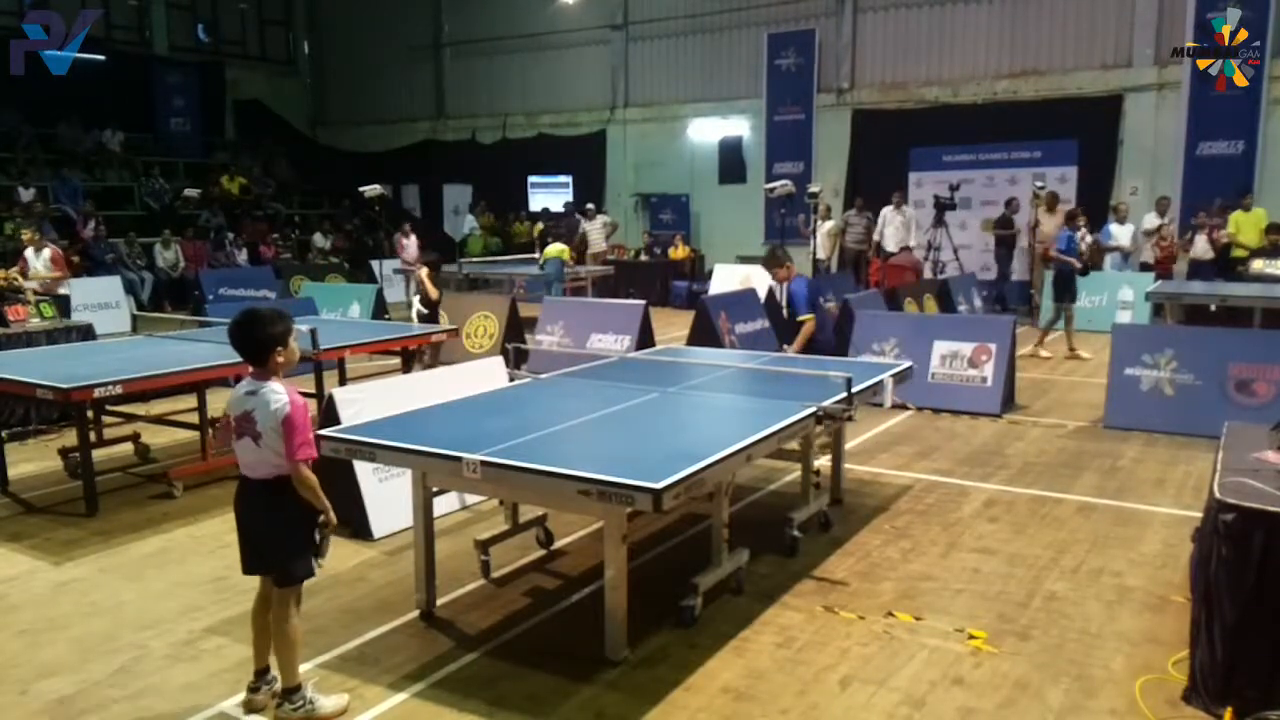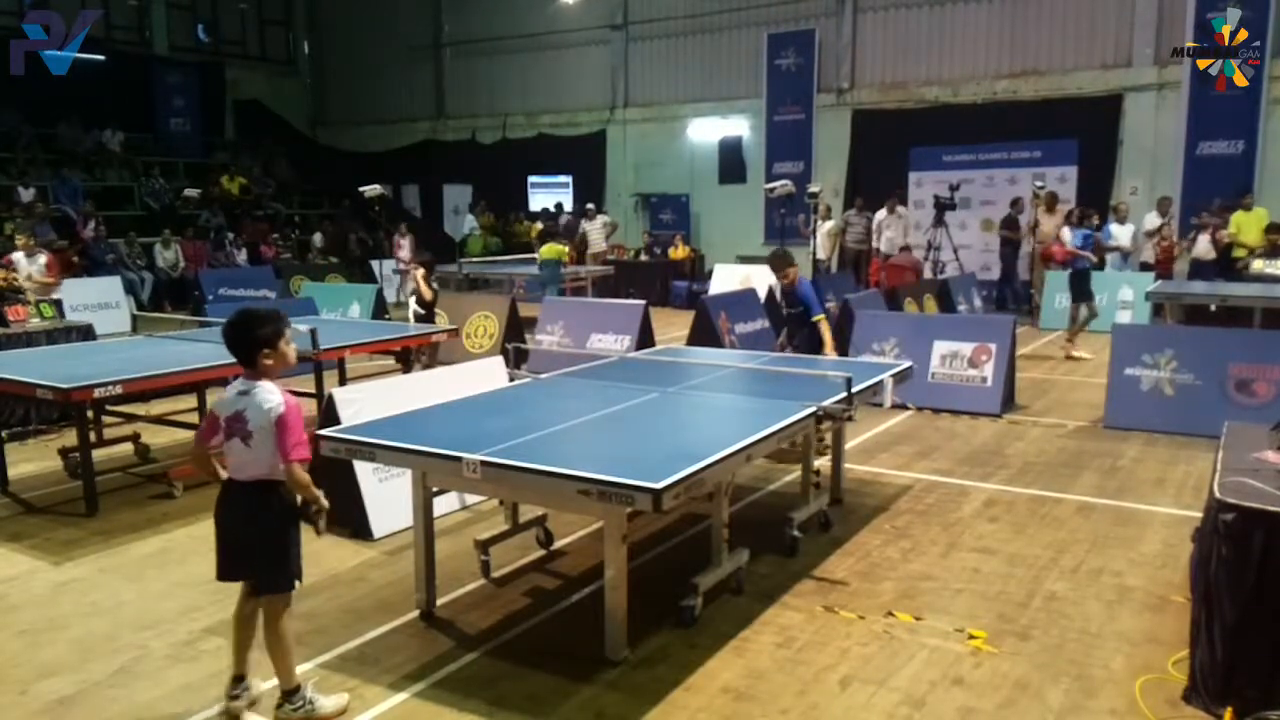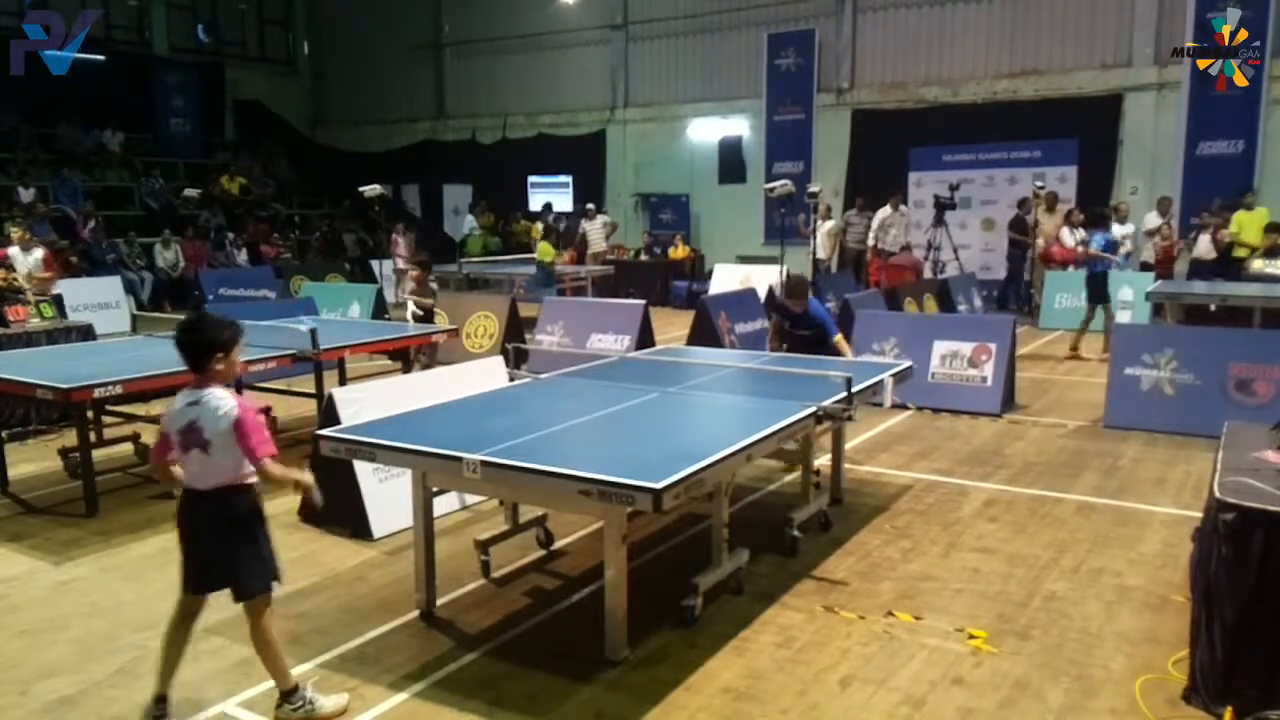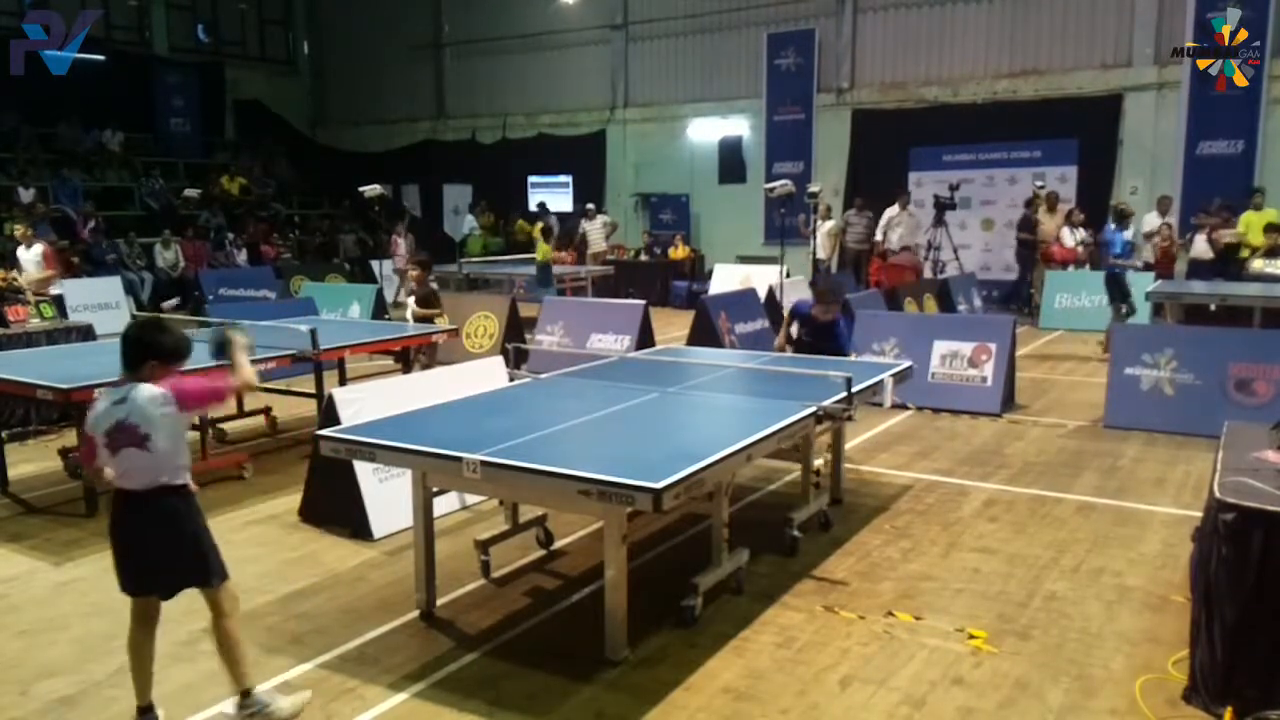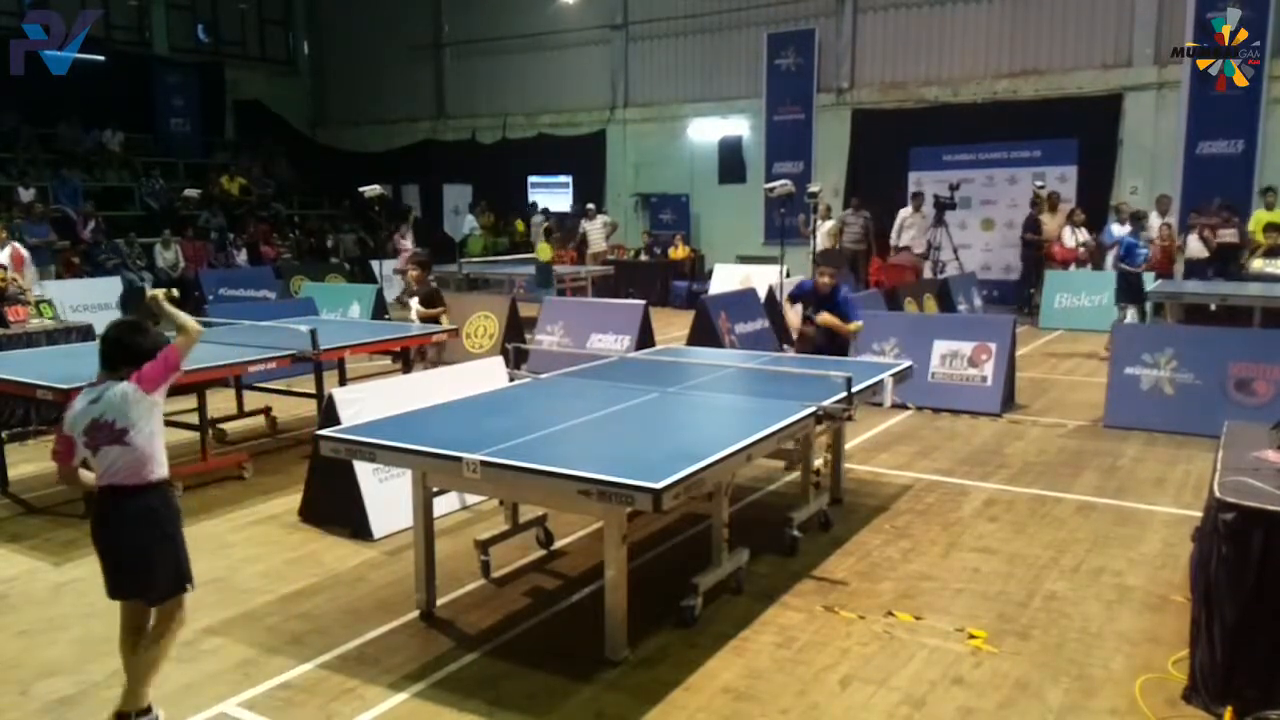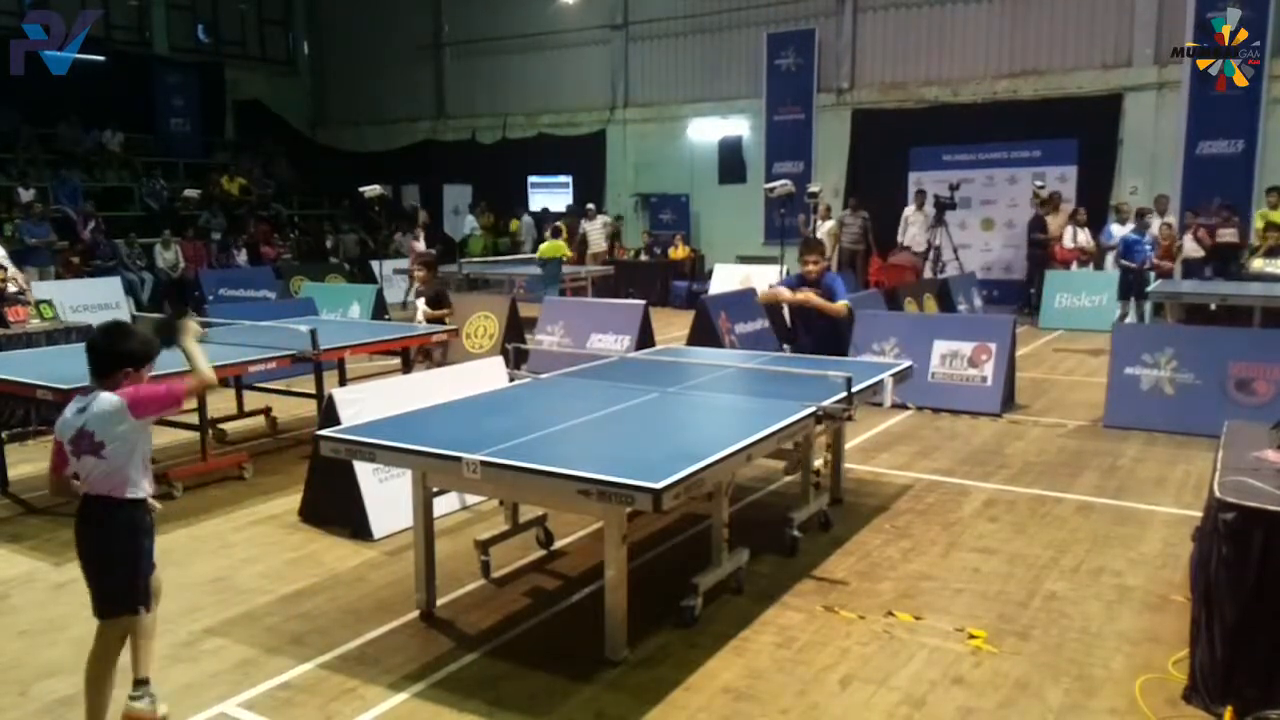
dt=0.3s
person 1, frame 1
left shoulder: (239, 395)
right shoulder: (291, 403)
left elbow: (223, 445)
right elbow: (300, 474)
right wrist: (326, 509)
left hip: (249, 496)
right hip: (283, 502)
left knee: (268, 592)
right knee: (287, 602)
left ankle: (261, 682)
person 1, frame 2
left shoulder: (227, 397)
right shoulder: (283, 404)
left elbow: (199, 455)
right elbow: (293, 474)
right wrist: (317, 499)
left hip: (233, 501)
right hip: (269, 505)
left knee: (251, 596)
right knee: (276, 605)
left ankle: (238, 686)
person 1, frame 3
left shoulder: (175, 409)
right shoulder: (236, 410)
left elbow: (162, 467)
right elbow: (267, 471)
right wrist: (300, 477)
left hip: (192, 511)
right hip: (234, 511)
left knee: (189, 606)
right knee: (259, 609)
person 1, frame 4
left shoulder: (99, 409)
right shoulder: (171, 396)
left elbow: (94, 470)
right elbow: (245, 381)
right wrist: (238, 349)
left hip: (126, 513)
right hip: (172, 509)
left knee: (143, 613)
right knee: (224, 603)
person 1, frame 5
left shoulder: (77, 407)
right shoulder: (138, 389)
left elbow: (68, 475)
right elbow: (192, 332)
right wrist: (162, 305)
left hip: (108, 512)
right hip: (151, 509)
left knee: (134, 617)
right knee: (170, 616)
person 1, frame 6
left shoulder: (69, 415)
right shoulder: (129, 404)
left elbow: (59, 485)
right elbow: (205, 379)
right wrist: (188, 339)
left hip: (92, 520)
right hip: (125, 523)
left knee: (149, 588)
right knee: (113, 632)
